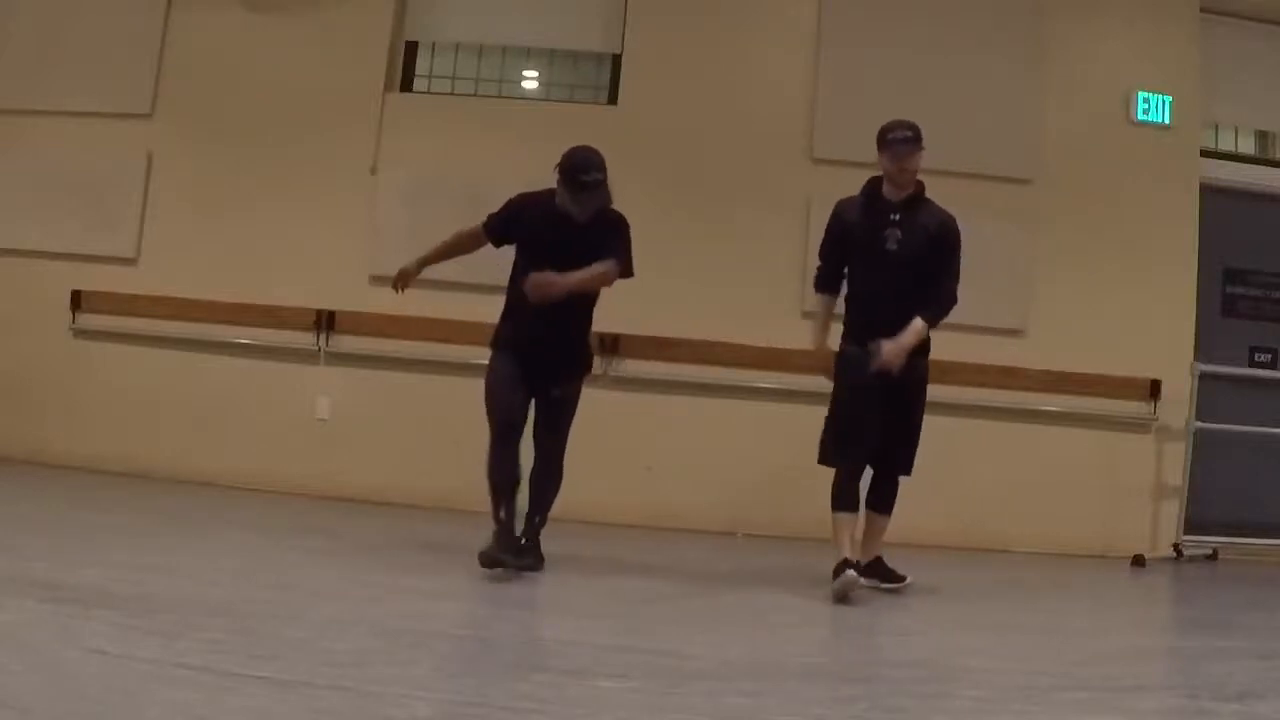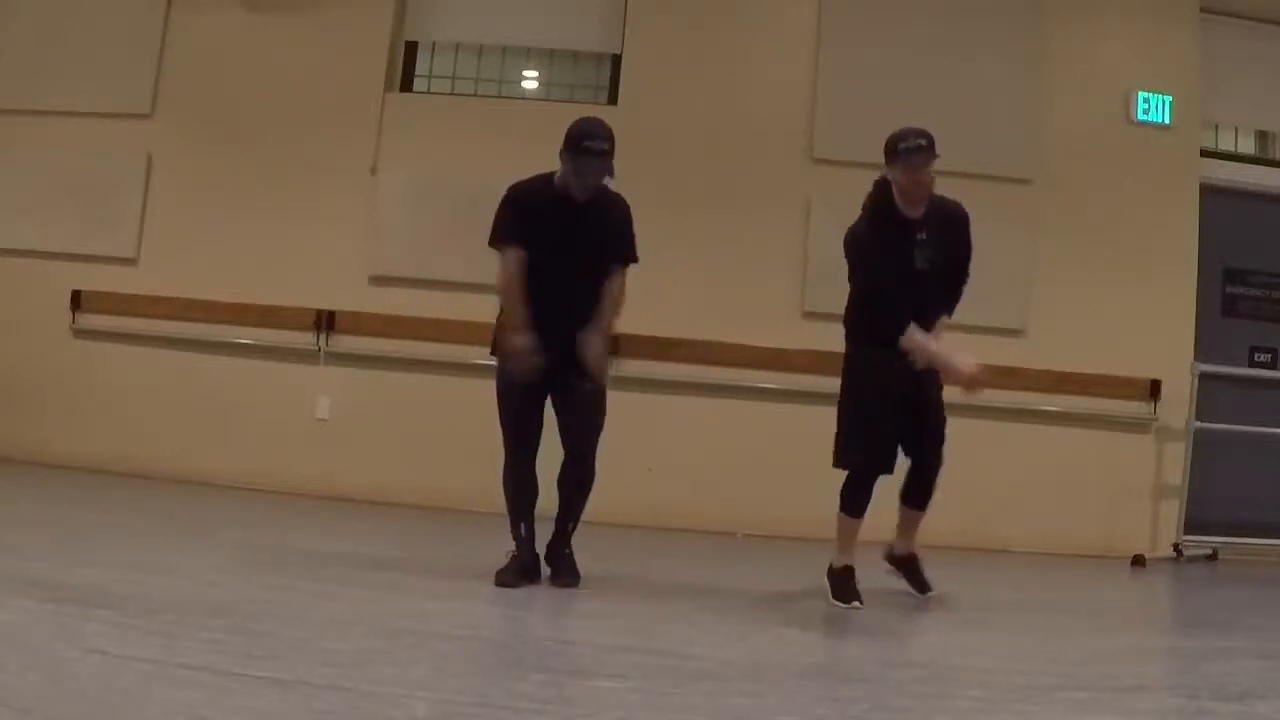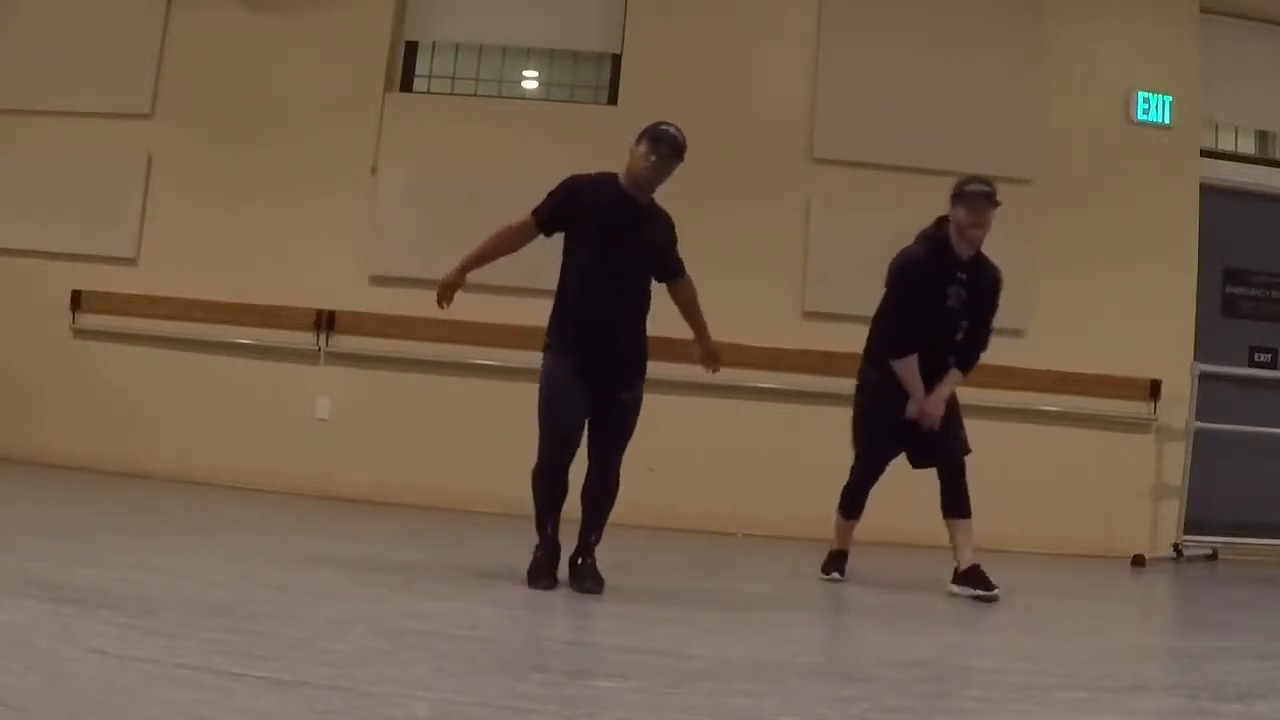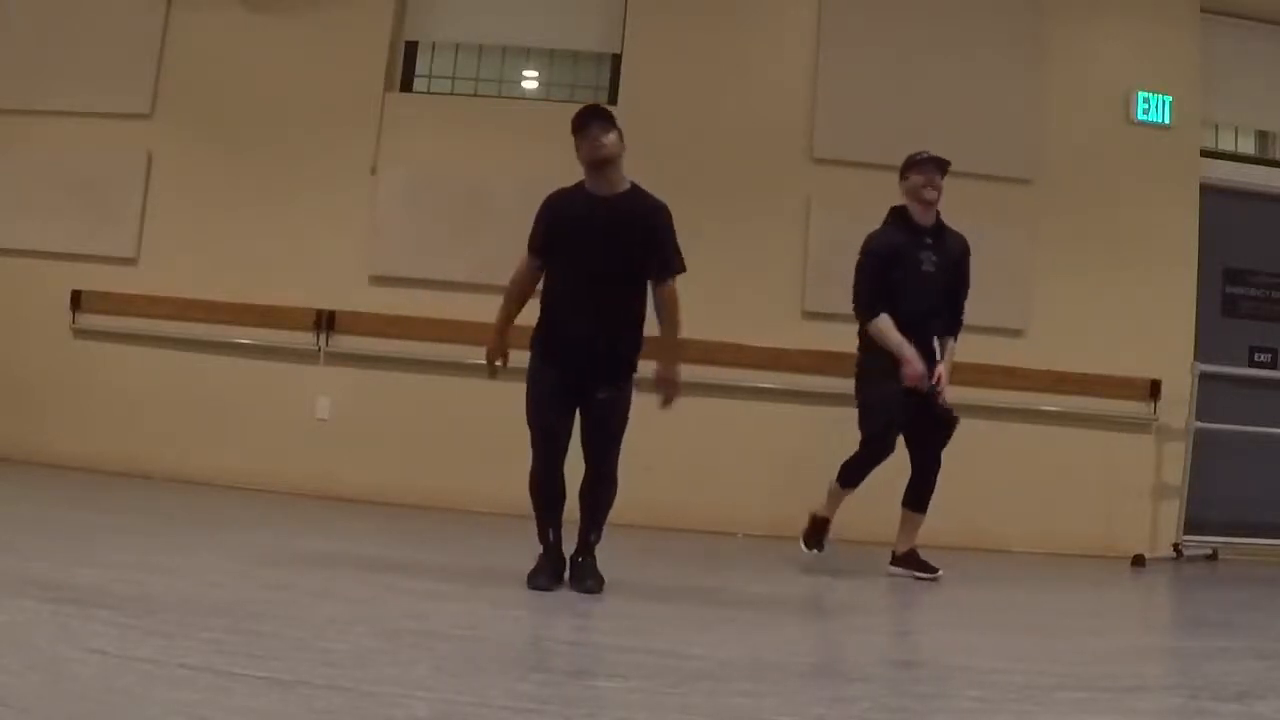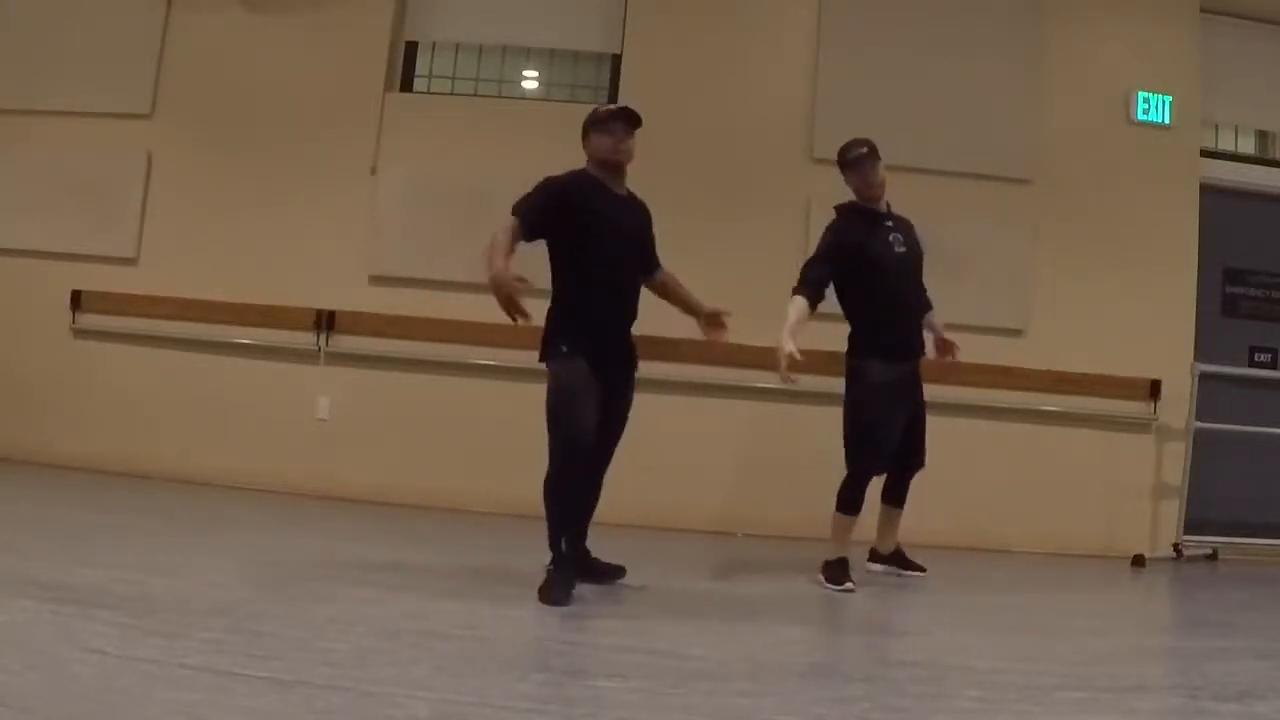
dt=1s
person 1, frame 1
left shoulder: (612, 225)
right shoulder: (528, 208)
left elbow: (609, 271)
right elbow: (478, 235)
left wrist: (565, 283)
right wrist: (420, 264)
left hip: (567, 357)
right hip: (513, 347)
left knee: (550, 450)
right knee: (504, 436)
left ankle: (530, 536)
right ankle: (503, 531)
person 1, frame 2
left shoulder: (614, 210)
right shoulder: (524, 197)
left elbow: (616, 277)
right elbow: (511, 267)
left wrist: (599, 333)
right wrist: (517, 331)
left hip: (582, 353)
right hip: (523, 347)
left knee: (582, 454)
right knee: (520, 453)
left ankle: (561, 546)
right ankle: (524, 551)
person 1, frame 3
left shoulder: (660, 225)
right shoulder: (583, 191)
left elbow: (678, 280)
right elbow: (524, 230)
left wrist: (704, 339)
right wrist: (462, 269)
left hip: (626, 361)
right hip: (569, 350)
left knee: (606, 464)
right knee: (555, 452)
left ankle: (585, 555)
right ankle: (547, 546)
person 1, frame 4
left shoulder: (649, 212)
right shoulder: (559, 204)
left elbow: (664, 286)
right elbow: (530, 269)
left wrist: (669, 359)
right wrist: (501, 329)
left hip: (612, 363)
right hip: (551, 354)
left knee: (602, 463)
right knee: (547, 458)
left ankle: (586, 555)
right ankle: (550, 552)
person 1, frame 5
left shoulder: (637, 212)
right shoulder: (564, 191)
left elbow: (652, 273)
right elbow: (511, 229)
left wrist: (698, 310)
right wrist: (499, 269)
left hip: (617, 351)
right hip: (572, 345)
left knee: (596, 456)
right knee: (572, 447)
left ankle: (576, 550)
right ankle: (560, 564)
person 2, frame 1
left shoulder: (940, 225)
right shoulder: (849, 213)
left elbow: (944, 297)
right elbow: (827, 277)
left wrist: (904, 342)
right wrist: (821, 334)
left hip: (910, 359)
right hip: (858, 353)
left knee: (893, 461)
right knee: (849, 455)
left ankle: (869, 557)
right ankle: (845, 559)
person 2, frame 2
left shoulder: (952, 218)
right shoulder: (866, 234)
right elbow: (889, 315)
left wrist: (933, 345)
right wrist: (949, 360)
left hip: (920, 355)
right hip: (871, 358)
left knee: (930, 456)
right knee: (867, 462)
left ankle: (903, 549)
right ankle: (841, 566)
person 2, frame 3
left shoulder: (988, 278)
right shoulder: (913, 262)
left elbow: (973, 345)
right elbow: (896, 337)
left wrist: (938, 395)
right wrist: (916, 396)
left hip: (937, 379)
right hip: (884, 375)
left knee: (953, 464)
right knee: (869, 464)
left ankle: (966, 567)
right ankle: (839, 549)
person 2, frame 4
left shoulder: (955, 246)
right shoulder: (883, 240)
left elbow: (953, 314)
right elbow: (867, 308)
left wrist: (945, 363)
right wrist: (905, 356)
left hip: (924, 366)
right hip: (881, 363)
left knee: (928, 459)
right knee: (878, 444)
left ankle: (904, 551)
right ankle: (823, 514)
person 2, frame 5
left shoulder: (904, 229)
right shoulder: (845, 231)
right elbow: (810, 284)
left wrist: (937, 331)
right wrist: (788, 335)
left hip: (907, 364)
right hip: (870, 364)
left knee: (906, 460)
right knee: (866, 460)
left ankle: (887, 549)
right ankle: (836, 559)
